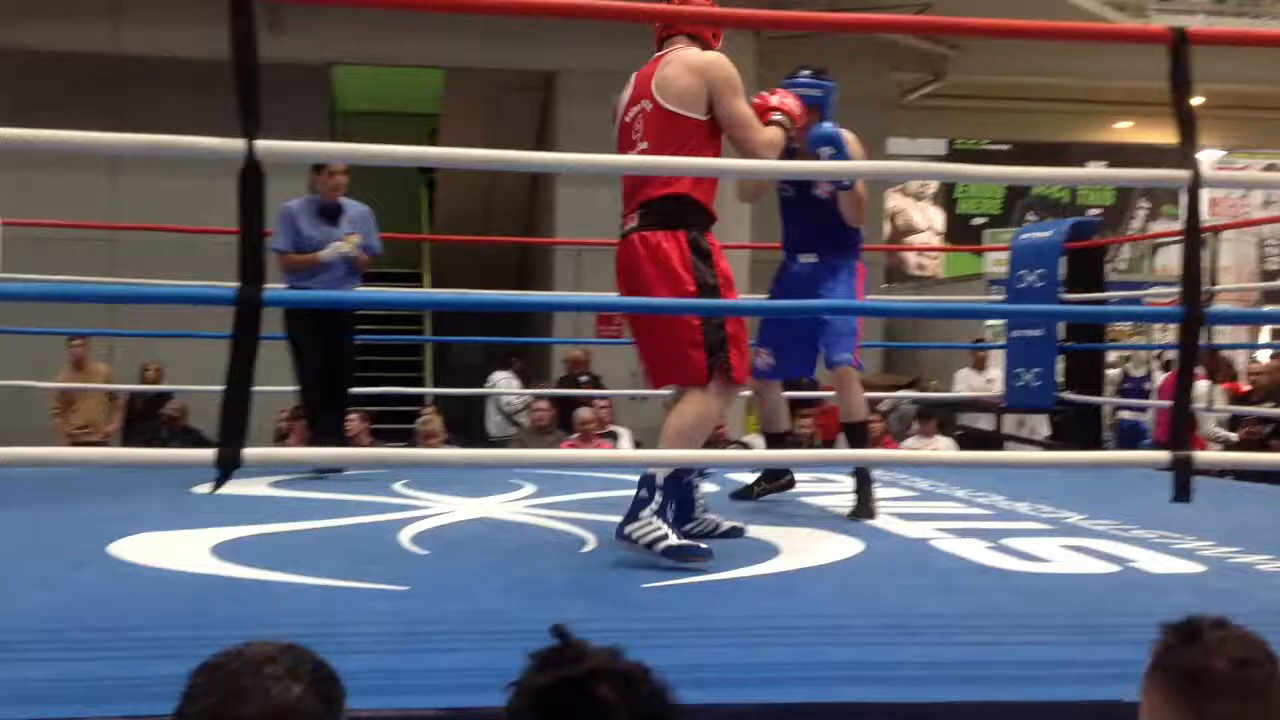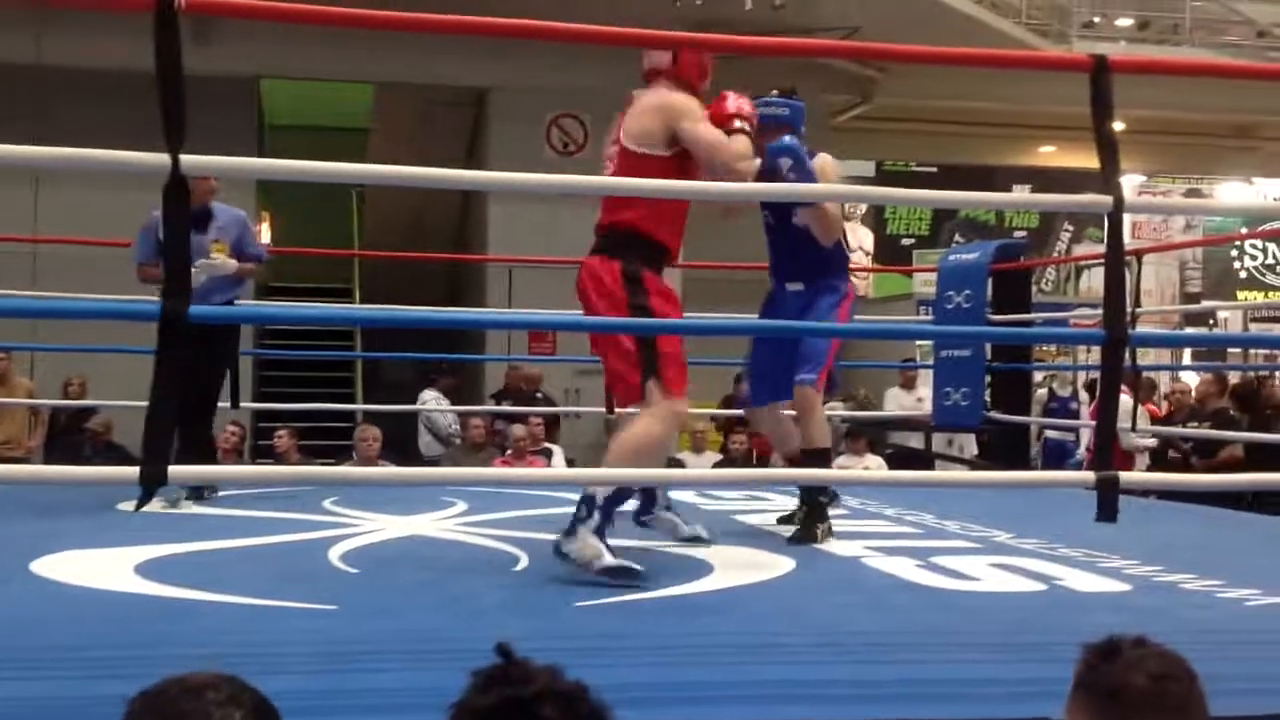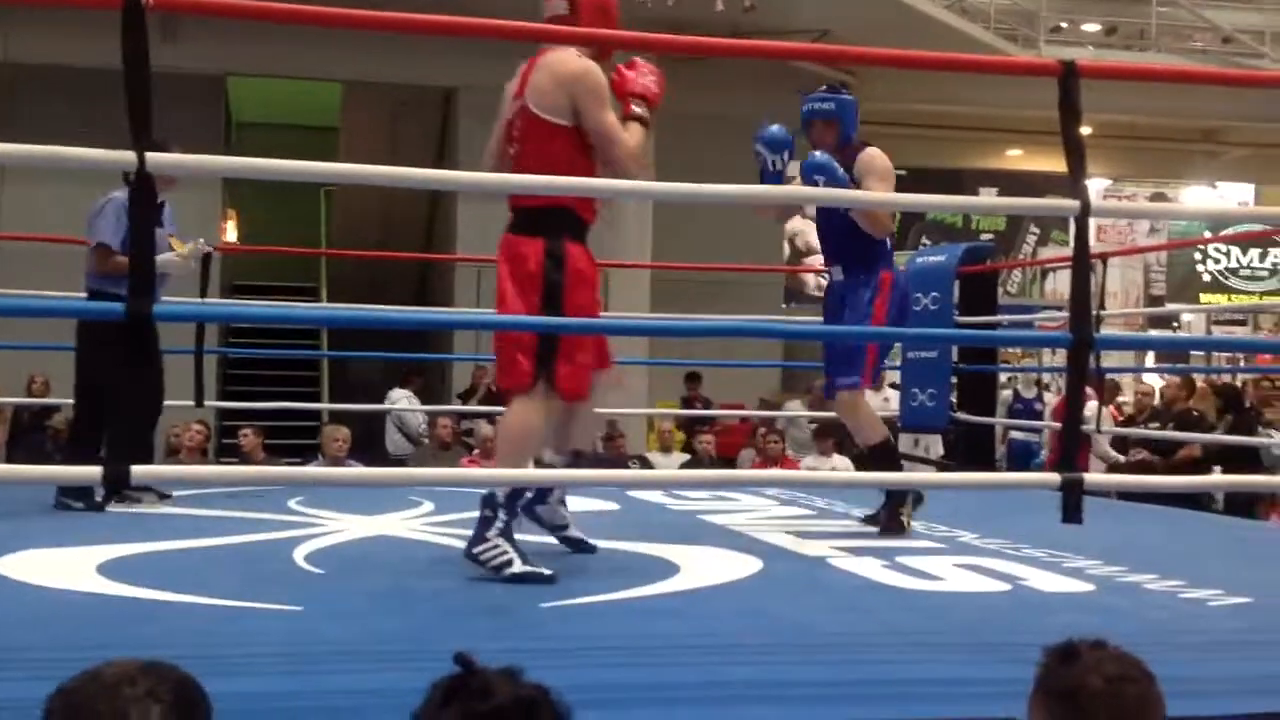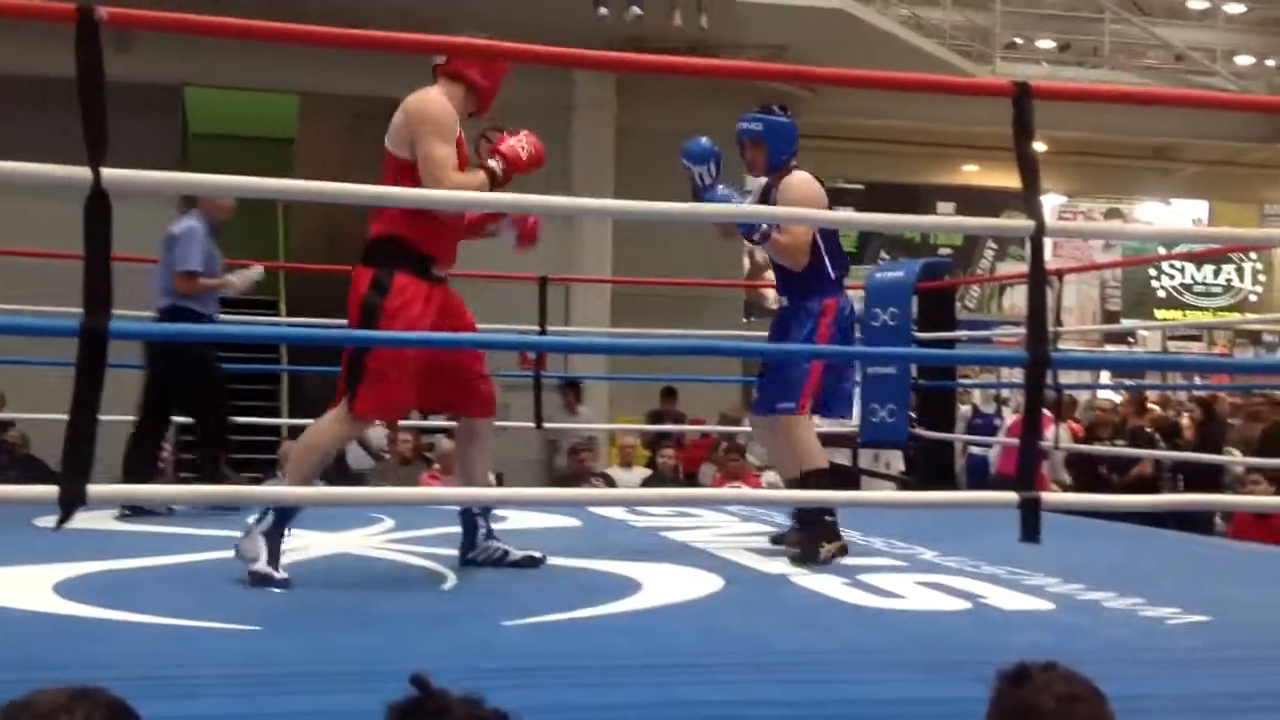
dt=0.7s
person 1, frame 1
left shoulder: (633, 89)
right shoulder: (707, 66)
right elbow: (760, 155)
right wrist: (783, 118)
left hip: (638, 242)
right hip: (678, 239)
left knee: (697, 379)
right knee: (713, 381)
left ankle: (682, 506)
right ankle: (647, 509)
person 1, frame 2
left shoulder: (624, 113)
right shoulder: (675, 107)
right elbow: (740, 169)
right wrist: (739, 121)
left hip: (620, 270)
right hip: (629, 274)
left knee: (662, 393)
right knee: (664, 406)
left ankle: (652, 503)
right ankle: (584, 526)
person 1, frame 3
left shoulder: (532, 72)
right shoulder: (579, 70)
left elbow: (495, 164)
right elbow: (627, 167)
right wrist: (639, 105)
left hip: (546, 242)
right hip: (550, 246)
left knee: (585, 376)
right knee: (545, 387)
left ankle: (546, 494)
right ankle: (491, 529)
person 1, frame 4
left shoulder: (444, 123)
right shoulder: (433, 106)
right elbow: (442, 194)
left wrist: (496, 218)
right wrist: (501, 164)
left hip: (428, 286)
right hip: (395, 283)
left knee: (479, 407)
right knee: (356, 412)
left ankle: (477, 536)
right ankle: (266, 530)
person 2, frame 1
left shoulder: (843, 142)
right shoulder: (779, 145)
left elbow: (857, 218)
right elbow: (748, 194)
left wrist: (843, 174)
left hip: (837, 268)
right hip: (794, 269)
left knee: (843, 369)
right knee: (764, 375)
left ankle: (864, 481)
right ankle: (778, 469)
person 2, frame 2
left shoulder: (821, 166)
right shoulder: (758, 170)
left elbow: (829, 237)
left wrist: (805, 186)
left hip: (825, 293)
right hip: (784, 294)
left knee: (806, 391)
right knee: (760, 403)
left ankle: (818, 513)
right ankle: (815, 491)
person 2, frame 3
left shoulder: (870, 160)
right shoulder: (815, 165)
left elbow: (882, 225)
right elbow: (777, 214)
left wrist: (841, 189)
right wrist: (772, 176)
left hip: (874, 286)
right hip: (841, 287)
left knee: (851, 393)
right knee: (843, 398)
left ankle: (901, 492)
right ankle: (894, 494)
person 2, frame 4
left shoulder: (798, 186)
right shoulder: (769, 189)
left elbow: (796, 257)
right elbow: (729, 232)
left wrist: (752, 227)
right wrist: (706, 190)
left hip: (819, 311)
right hip: (796, 311)
left knee: (792, 417)
right knee: (764, 418)
left ankle: (827, 531)
right ankle: (808, 515)
person 3, frame 1
left shoulder: (360, 213)
right shoulder: (293, 211)
left elbow: (366, 264)
right elbow: (286, 262)
left wrist: (354, 254)
right wrist: (324, 255)
left hip: (340, 304)
right hip: (303, 304)
left knee: (338, 379)
right knee: (311, 378)
left ankle: (333, 448)
right ankle: (318, 444)
person 3, frame 2
left shoulder: (235, 219)
right shoulder: (159, 221)
left elbow: (254, 268)
right elbow: (144, 272)
left wrist: (230, 267)
left hip: (220, 319)
right hip: (179, 319)
left knee: (203, 396)
right knee: (184, 398)
person 3, frame 3
left shoulder: (163, 211)
right shoulder: (118, 204)
right elbow: (103, 262)
left wrist: (183, 257)
right wrist: (157, 262)
left knee: (147, 396)
right knee: (98, 400)
left ankle: (130, 480)
right ankle: (73, 487)
person 3, frame 4
left shoulder: (199, 230)
right shoulder: (192, 230)
right elbow: (183, 284)
left wrist: (231, 283)
right wrist: (228, 283)
right hip: (185, 328)
left knee: (155, 415)
right knee: (214, 410)
right ankle: (213, 487)
